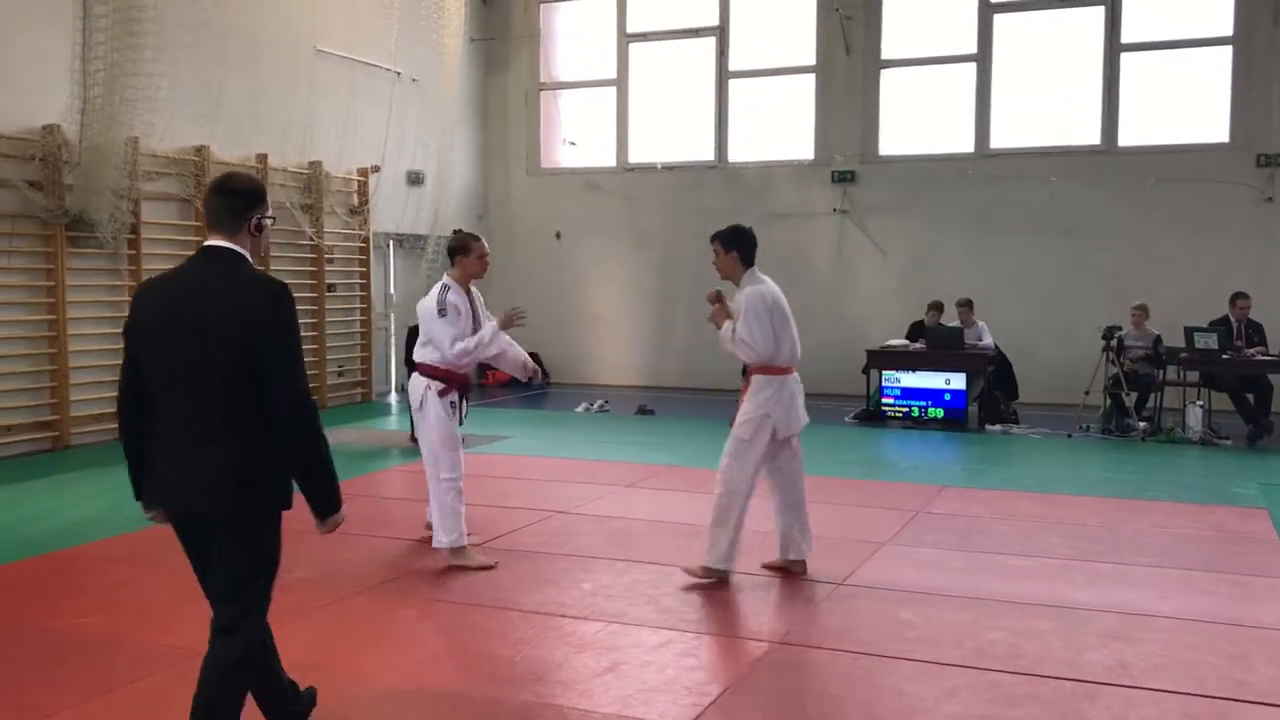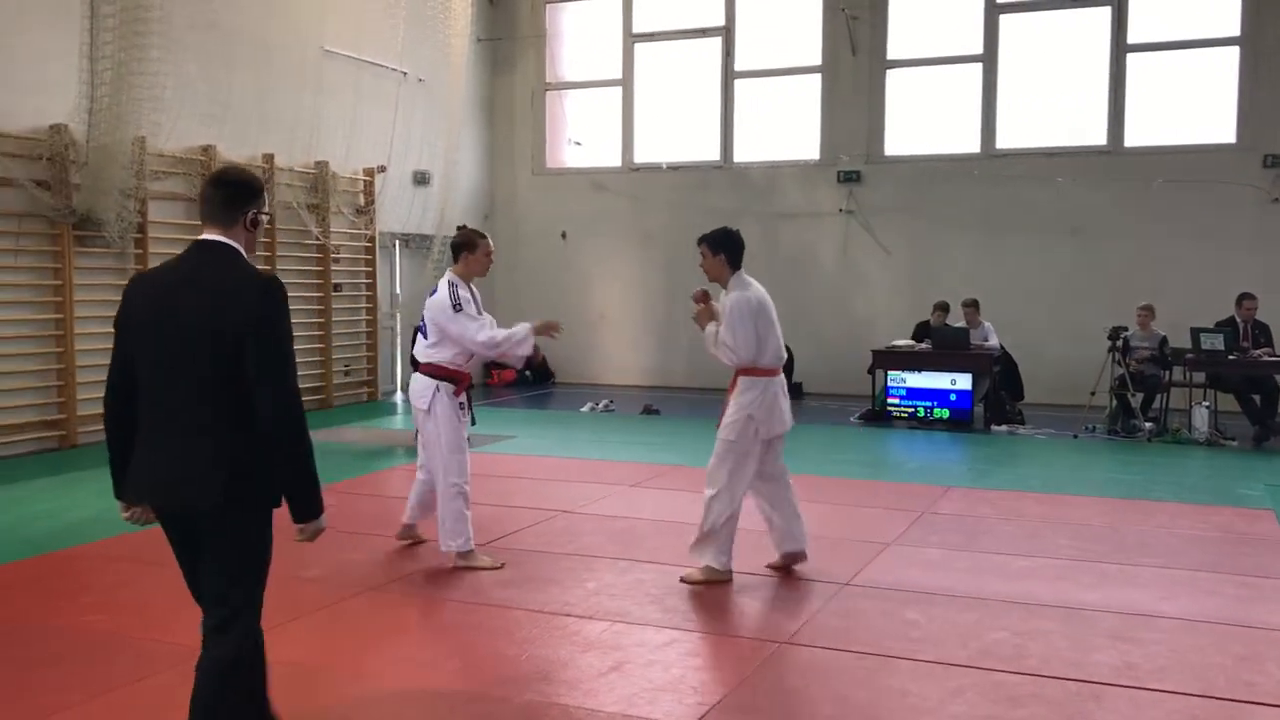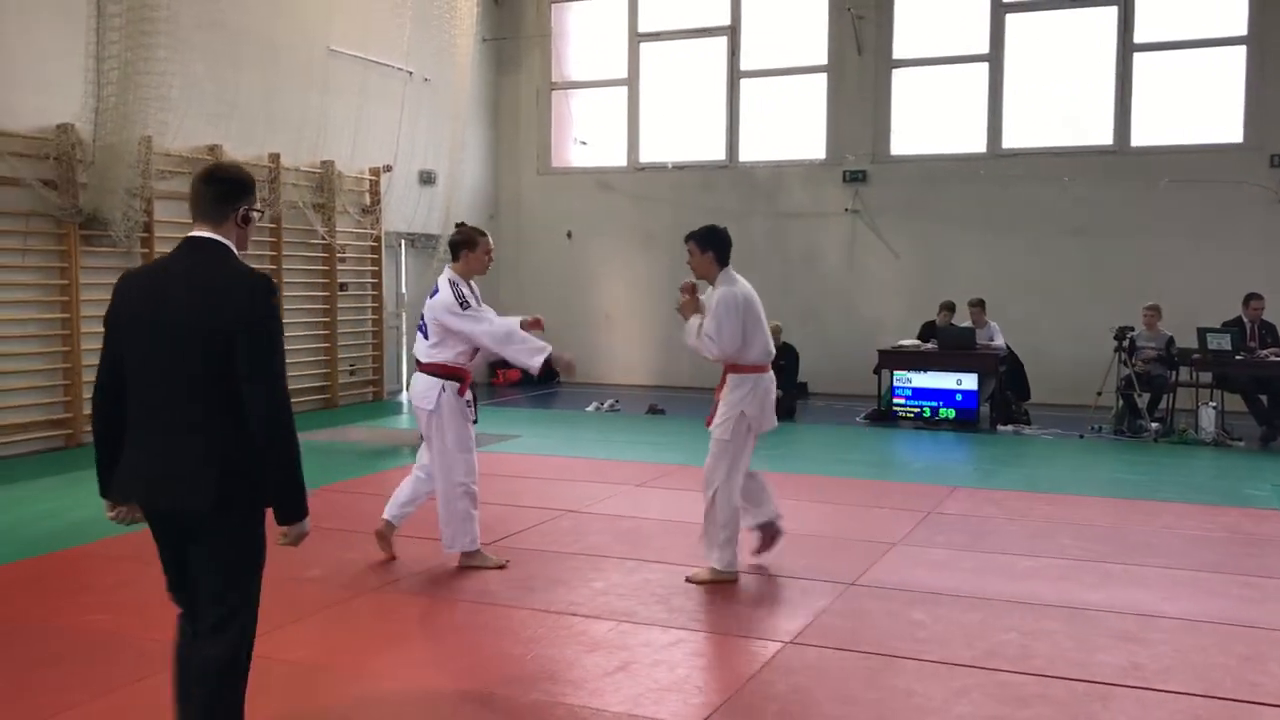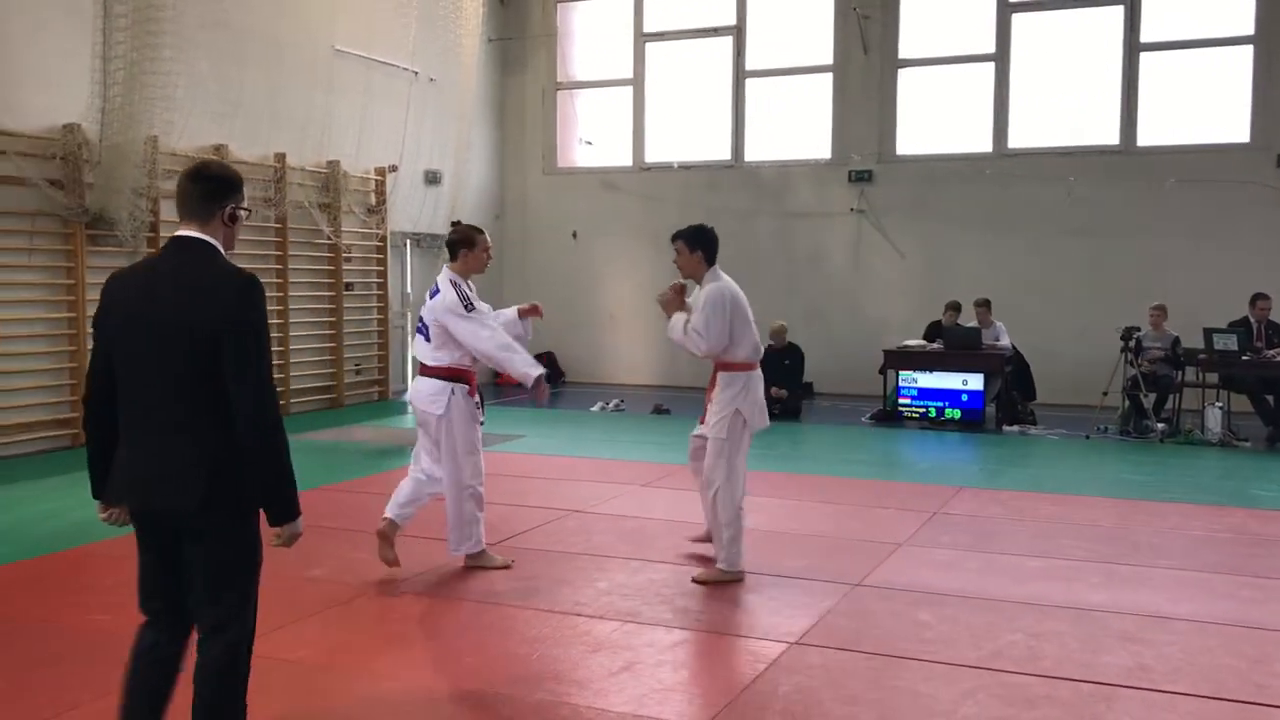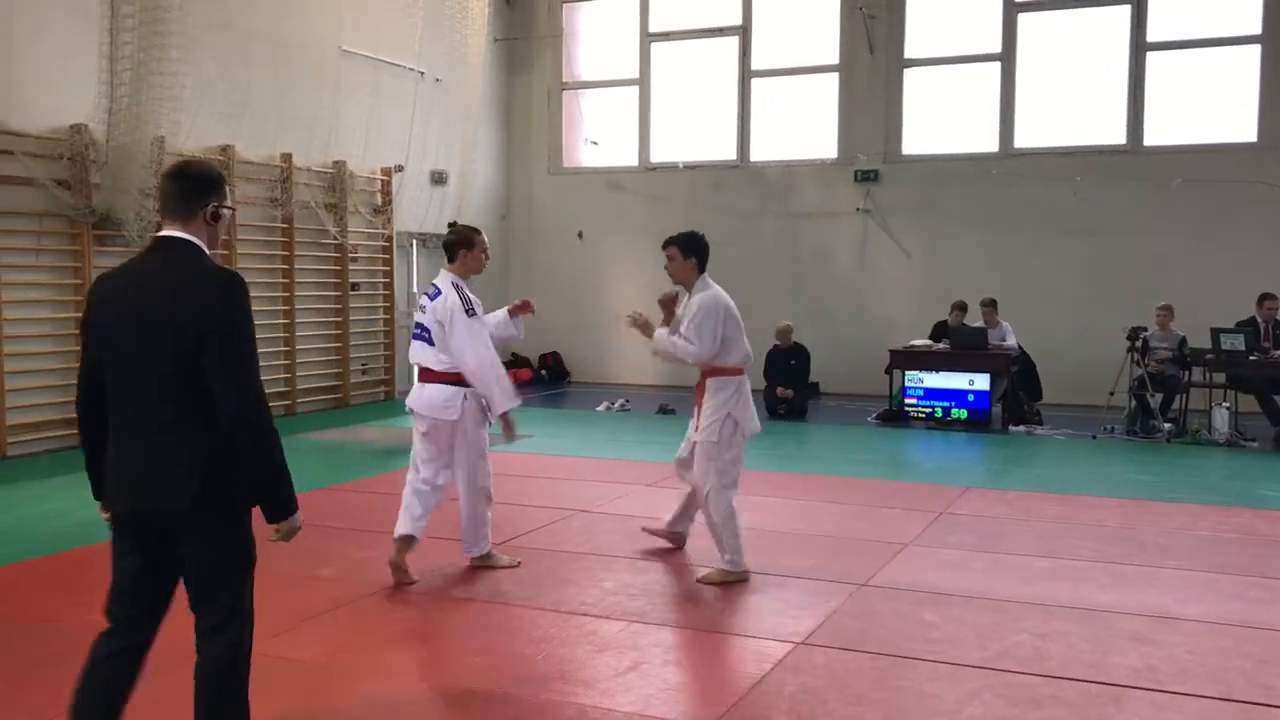
dt=0.1s
person 1, frame 1
left shoulder: (152, 295)
right shoulder: (266, 296)
left elbow: (131, 404)
right elbow: (293, 408)
left wrist: (146, 483)
right wrist: (325, 496)
left hip: (178, 486)
right hip: (244, 488)
left knee: (238, 609)
right knee: (236, 623)
person 1, frame 2
left shoulder: (144, 288)
right shoulder: (258, 291)
left elbow: (119, 398)
right elbow: (280, 409)
left wrist: (128, 482)
right wrist: (307, 502)
left hip: (166, 483)
right hip: (233, 486)
left knee: (223, 612)
right knee: (231, 624)
person 1, frame 3
left shoulder: (135, 285)
right shoulder: (249, 288)
left elbow: (108, 396)
right elbow: (269, 407)
left wrist: (114, 481)
right wrist: (292, 505)
left hip: (157, 484)
right hip: (225, 486)
left knee: (199, 614)
right knee: (224, 624)
person 1, frame 4
left shoulder: (122, 286)
right shoulder: (235, 288)
left elbow: (98, 398)
right elbow: (257, 409)
left wrist: (107, 483)
right wrist: (283, 505)
left hip: (145, 487)
right hip: (218, 489)
left knee: (163, 618)
right knee: (224, 628)
person 1, frame 5
left shoulder: (108, 287)
right shoulder: (219, 287)
left elbow: (90, 399)
right elbow: (243, 406)
left wrist: (106, 481)
right wrist: (279, 501)
left hip: (134, 489)
right hip: (206, 489)
left knee: (128, 626)
right knee: (223, 628)
person 2, frame 1
left shoulder: (753, 295)
right shoulder: (759, 288)
left elbow: (754, 350)
left wrist: (724, 325)
right wrist: (728, 314)
left hip: (768, 391)
right hip: (780, 386)
left knee: (733, 477)
right knee: (785, 475)
left ankle: (718, 562)
right ankle: (794, 555)
person 2, frame 2
left shoulder: (740, 298)
right shoulder: (744, 290)
left elbow: (736, 353)
left wrist: (707, 325)
right wrist: (713, 314)
left hip: (752, 392)
right hip: (764, 388)
left knee: (723, 478)
right knee: (767, 472)
left ankle: (715, 563)
right ankle: (792, 545)
person 2, frame 3
left shoulder: (727, 294)
right shoulder: (730, 287)
left elbow: (717, 347)
right elbow: (725, 335)
left wrist: (691, 317)
right wrist: (697, 308)
left hip: (743, 387)
right hip: (750, 383)
left knee: (721, 477)
right knee: (733, 468)
left ankle: (722, 564)
right ankle: (766, 521)
person 2, frame 4
left shoulder: (717, 292)
right shoulder: (709, 288)
left elbow: (700, 343)
right elbow: (703, 334)
left wrist: (674, 314)
right wrist: (682, 307)
left hip: (734, 386)
right hip: (729, 384)
left knee: (721, 475)
right knee: (704, 454)
left ankle: (729, 564)
right ankle: (719, 529)
person 2, frame 5
left shoulder: (708, 300)
right shoulder: (698, 297)
left elbow: (691, 350)
right elbow: (689, 341)
left wrist: (653, 332)
right wrist: (670, 316)
left hip: (725, 393)
right hip: (716, 391)
left knee: (713, 480)
right knee: (688, 464)
left ankle: (733, 564)
right ankle: (678, 530)
person 3, frame 1
left shoulder: (471, 295)
right shoulder: (442, 300)
left elbow: (495, 337)
right elbow: (454, 351)
left wrist: (523, 362)
right wrist: (497, 329)
left hip: (452, 390)
right hip: (434, 391)
left knee: (446, 464)
right knee: (446, 468)
left ankle: (437, 523)
right ankle: (455, 548)
person 3, frame 2
left shoulder: (463, 290)
right shoulder: (449, 296)
left elbow: (483, 333)
right elbow: (482, 340)
left wrist: (524, 336)
right wrist: (531, 334)
left hip: (438, 387)
right hip: (438, 390)
left knee: (434, 464)
right knee: (452, 472)
left ankle: (410, 522)
right ankle: (462, 550)
person 3, frame 3
left shoulder: (461, 288)
right shoulder: (451, 296)
left elbow: (488, 326)
right elbow: (493, 333)
left wrist: (521, 324)
right wrist: (547, 354)
left hip: (436, 386)
right hip: (442, 390)
left knee: (432, 465)
right knee: (457, 472)
left ankle: (390, 522)
right ankle: (467, 550)
person 3, frame 4
left shoulder: (451, 287)
right shoulder: (455, 296)
left elbow: (486, 324)
right elbow: (489, 342)
left wrist: (521, 315)
right wrist: (534, 375)
left hip: (427, 386)
right hip: (448, 393)
left knee: (429, 466)
right knee: (465, 476)
left ankle: (392, 523)
right ankle: (473, 551)
person 3, frame 5
left shoulder: (442, 289)
right shoulder: (456, 298)
left elbow: (478, 330)
right elbow: (478, 354)
left wrist: (510, 314)
right wrist: (503, 406)
left hip: (428, 392)
right hip: (454, 397)
left knee: (426, 475)
right knee: (474, 478)
left ankle: (402, 544)
right ankle: (479, 552)
